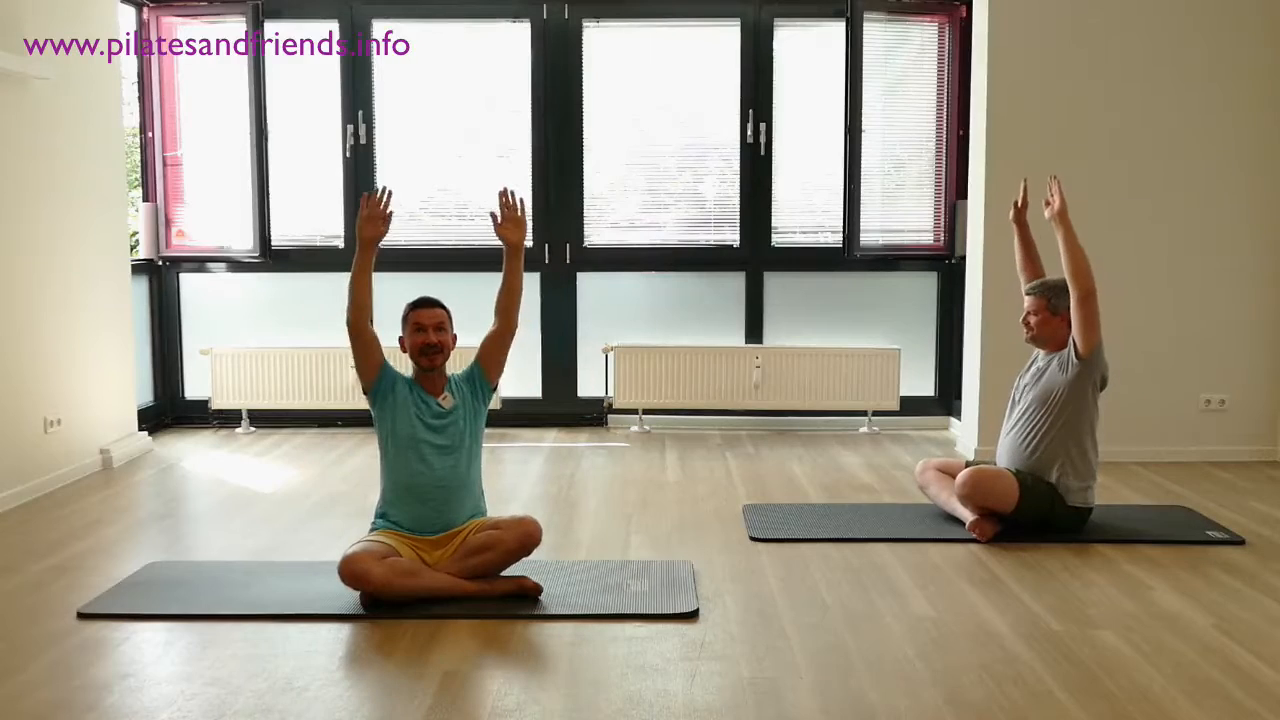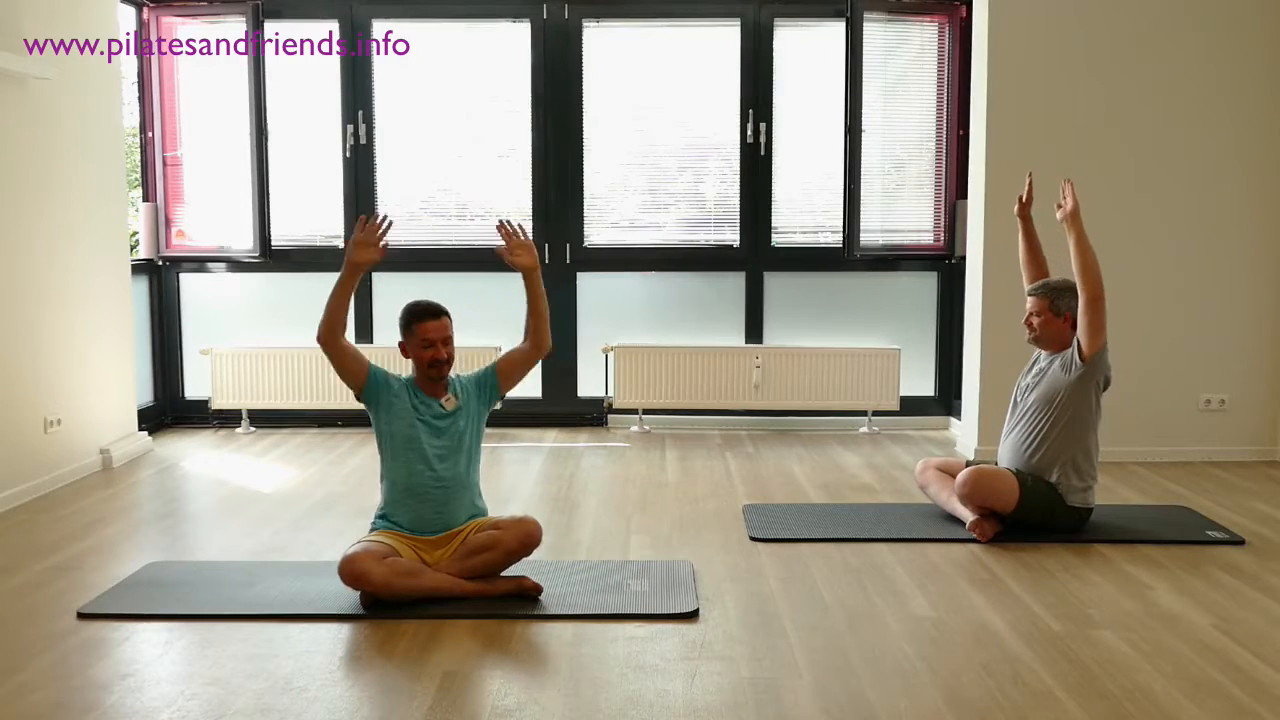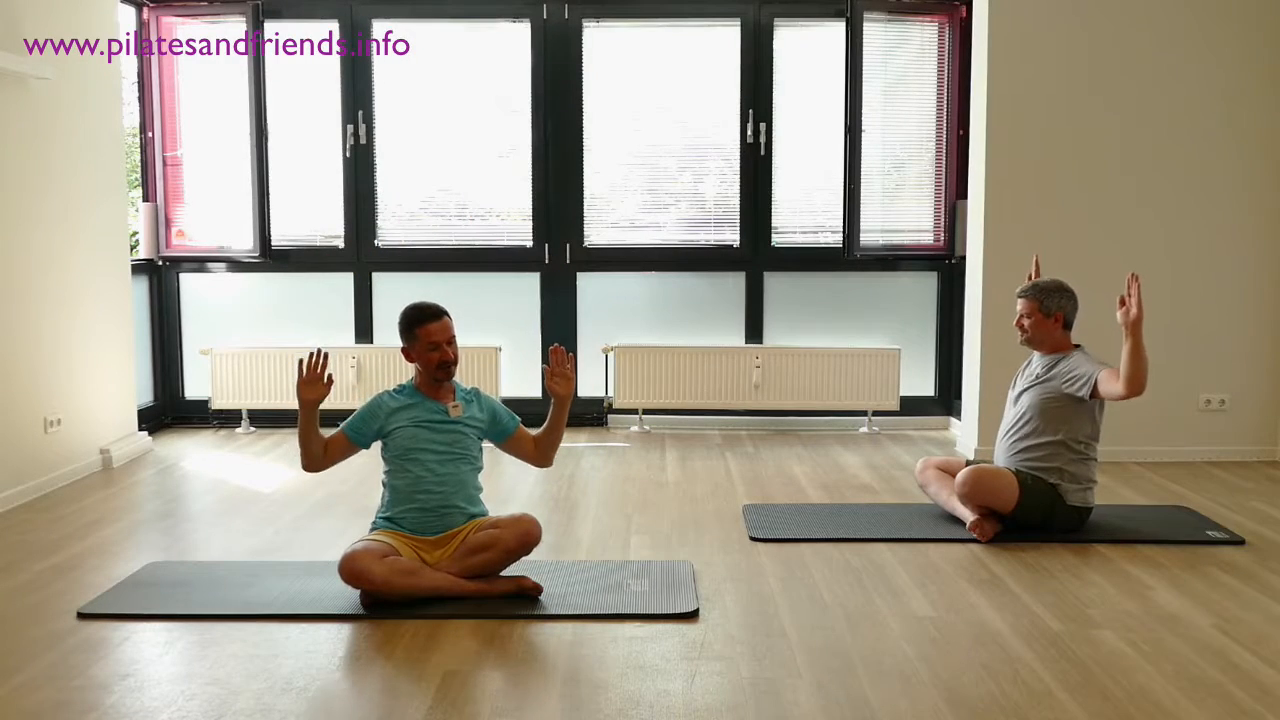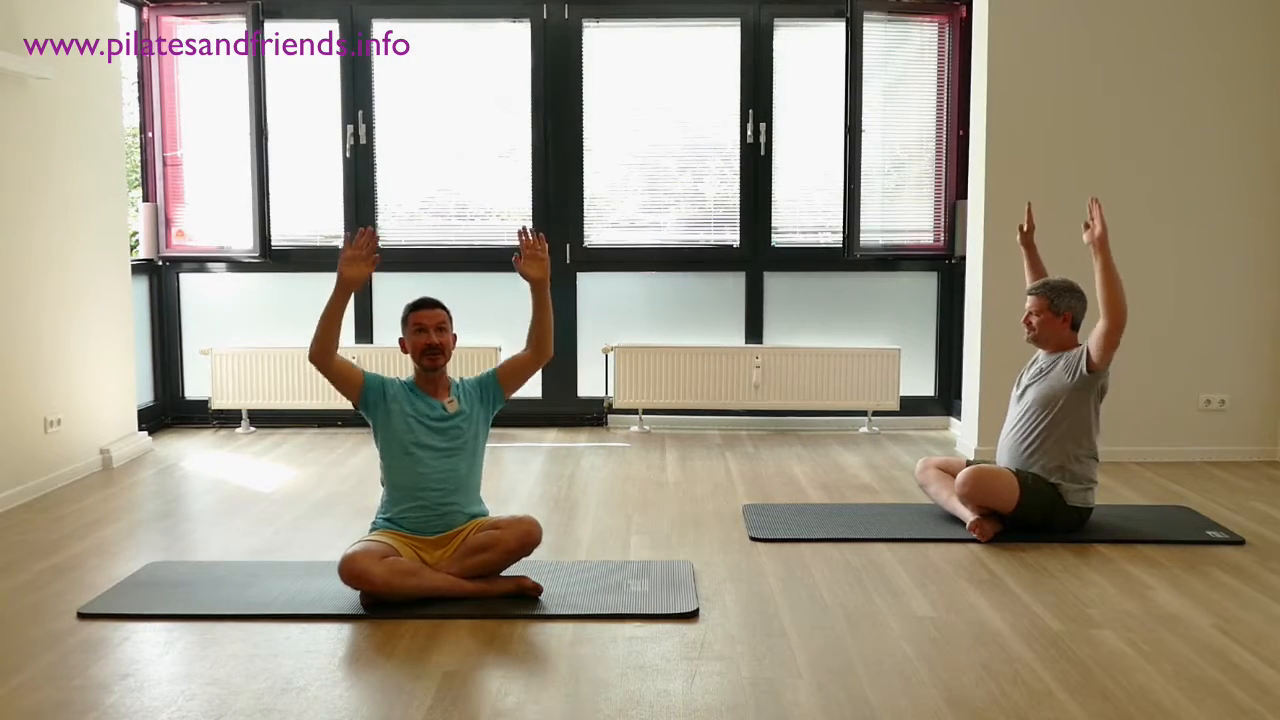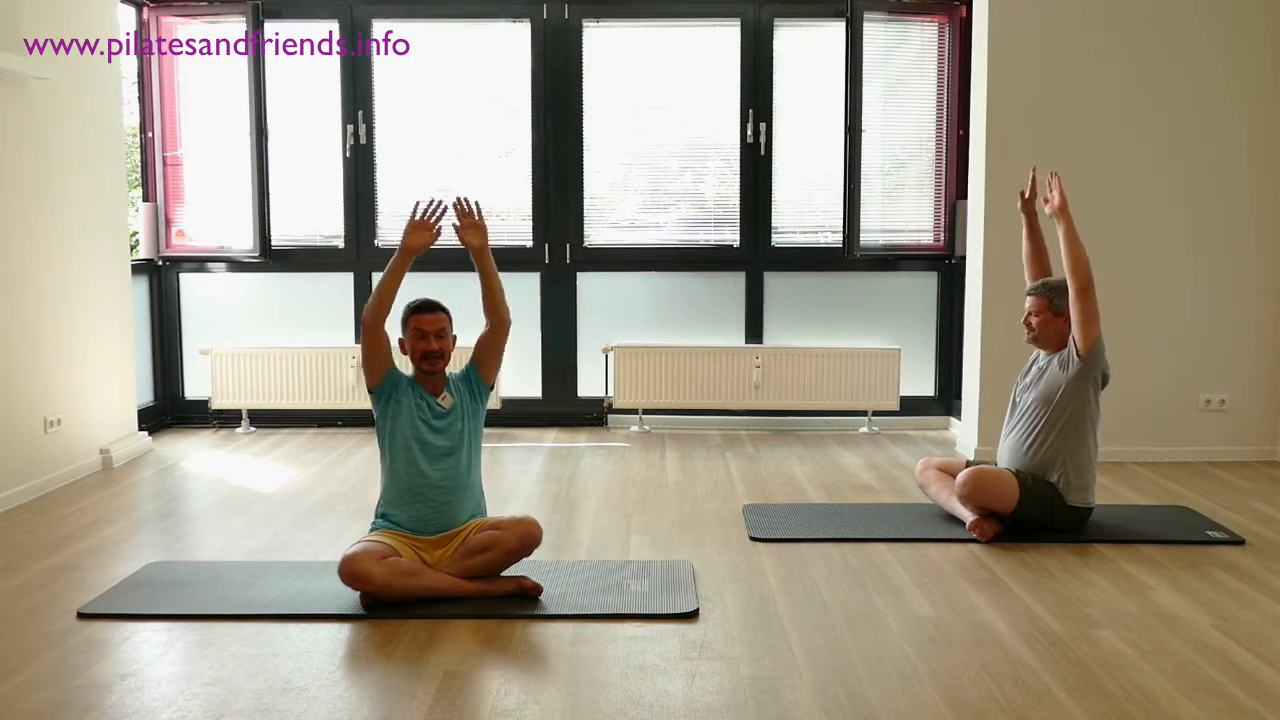
dt=1s
person 1, frame 1
left shoulder: (472, 390)
right shoulder: (389, 393)
left elbow: (506, 323)
right elbow: (357, 324)
left wrist: (514, 250)
right wrist: (365, 247)
left hip: (466, 533)
right hip: (398, 537)
left knee: (527, 531)
right knee: (354, 568)
left ankle: (403, 583)
right ankle: (494, 586)
person 1, frame 2
left shoulder: (475, 392)
right shoulder: (385, 394)
left elbow: (538, 345)
right elbow: (329, 338)
left wrist: (531, 274)
right wrist: (352, 270)
left hip: (466, 533)
right hip: (398, 537)
left knee: (527, 532)
right knee: (354, 568)
left ankle: (402, 582)
right ankle: (493, 586)
person 1, frame 3
left shoulder: (480, 405)
right shoulder: (385, 408)
left elbow: (541, 455)
right elbow: (315, 461)
left wrist: (561, 401)
right wrist: (309, 408)
left hip: (467, 534)
right hip: (399, 537)
left knee: (526, 529)
right knee: (355, 566)
left ankle: (403, 583)
right ankle: (489, 586)
person 1, frame 4
left shoulder: (479, 394)
right shoulder: (385, 396)
left elbow: (540, 352)
right elbow: (322, 358)
left wrist: (539, 287)
right wrist: (345, 286)
left hip: (467, 533)
right hip: (399, 537)
left knee: (527, 531)
right knee: (354, 567)
left ankle: (403, 580)
right ankle: (492, 586)
person 1, frame 5
left shoulder: (471, 390)
right shoulder: (391, 392)
left elbow: (500, 324)
right elbow: (371, 324)
left wrist: (480, 251)
right wrist: (406, 252)
left hip: (466, 533)
right hip: (399, 536)
left knee: (527, 531)
right knee: (355, 568)
left ankle: (404, 582)
right ankle: (493, 586)
person 2, frame 1
left shoulder: (1081, 362)
right shoulder: (1044, 352)
left elbow: (1084, 293)
right elbow: (1034, 284)
left wrist: (1061, 223)
right wrist: (1019, 224)
left hip: (1059, 501)
right hip: (1016, 479)
left knee: (970, 482)
right knee: (927, 470)
left ankle: (987, 514)
right ankle: (980, 516)
person 2, frame 2
left shoulder: (1083, 363)
right shoulder: (1045, 352)
left elbow: (1091, 295)
right elbow: (1036, 281)
left wrist: (1073, 225)
right wrist: (1024, 220)
left hip: (1060, 502)
right hip: (1017, 480)
left knee: (970, 482)
right knee: (927, 469)
left ankle: (988, 514)
right ankle: (979, 515)
person 2, frame 3
left shoulder: (1078, 368)
right shoulder: (1039, 356)
left elbow: (1130, 386)
left wrist: (1132, 329)
right wrist: (1034, 290)
left hip: (1059, 499)
right hip: (1015, 478)
left knee: (970, 481)
right knee: (927, 468)
left ankle: (988, 516)
right ankle: (976, 515)
person 2, frame 4
left shoulder: (1081, 365)
right shoulder: (1046, 355)
left elbow: (1114, 323)
right elbow: (1042, 296)
left wrist: (1100, 250)
right wrist: (1028, 247)
left hip: (1058, 500)
right hip: (1016, 480)
left knee: (970, 482)
right knee: (927, 468)
left ankle: (991, 516)
right ankle: (980, 516)
person 2, frame 5
left shoulder: (1081, 361)
right shoulder: (1043, 351)
left elbow: (1082, 288)
right elbow: (1038, 280)
left wrist: (1062, 217)
right wrist: (1028, 217)
left hip: (1059, 500)
right hip: (1016, 479)
left knee: (970, 482)
right knee: (927, 468)
left ankle: (993, 514)
right ankle: (980, 516)
